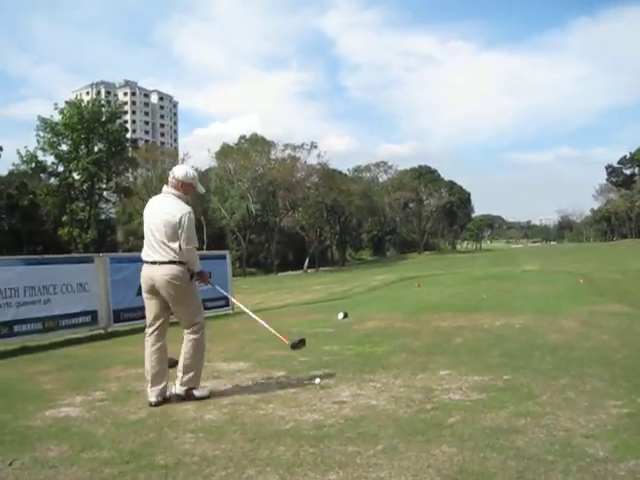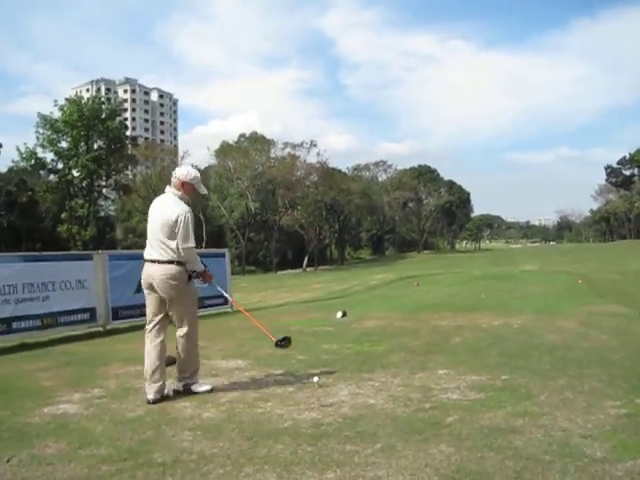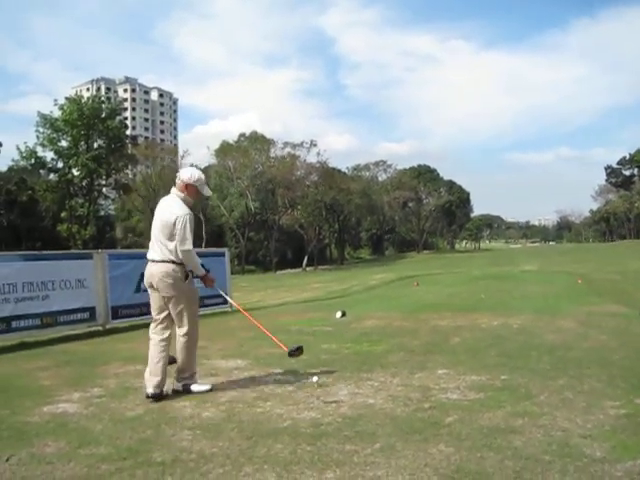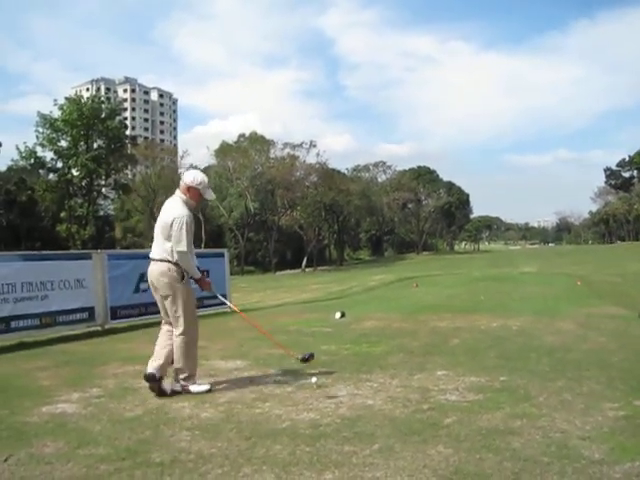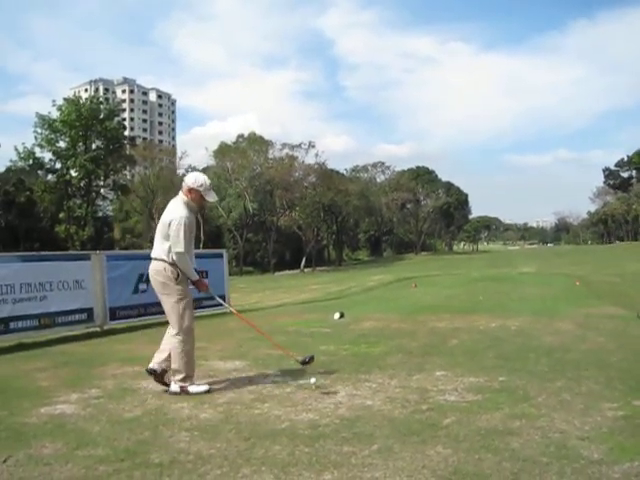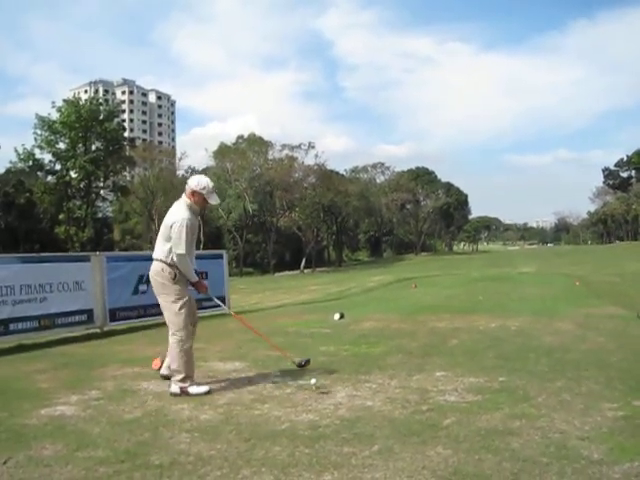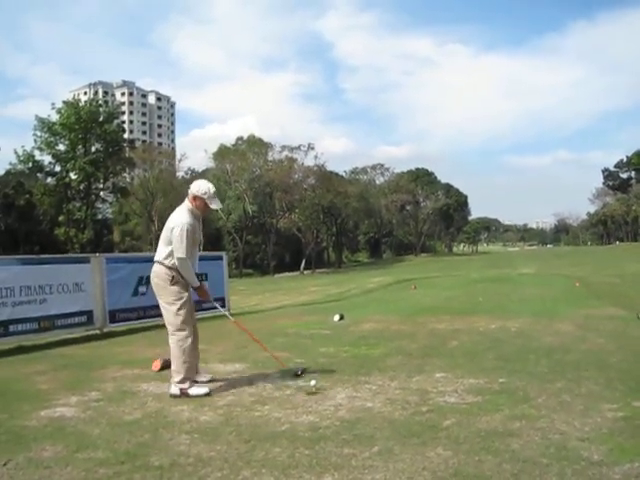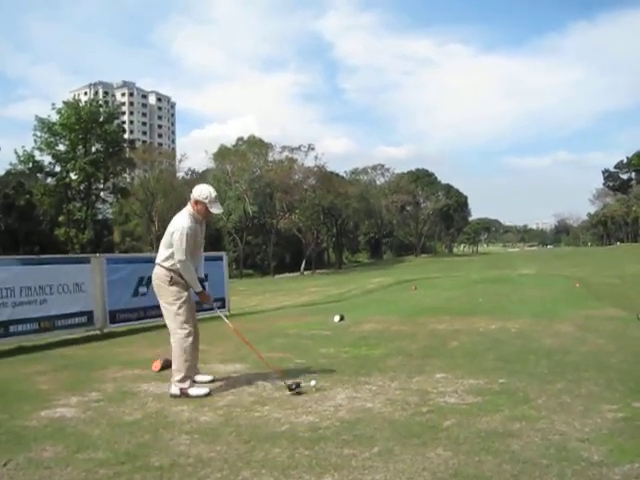
dt=0.1s
person 1, frame 1
left shoulder: (152, 204)
right shoulder: (183, 211)
right elbow: (188, 249)
right wrist: (198, 271)
left hip: (148, 271)
right hip: (174, 273)
left knee: (154, 333)
right knee: (194, 327)
left ankle: (156, 392)
right ankle: (185, 385)
person 1, frame 2
left shoulder: (158, 202)
right shoulder: (182, 210)
right elbow: (187, 249)
left wrist: (195, 266)
right wrist: (201, 270)
left hip: (150, 269)
right hip: (172, 272)
left knee: (154, 330)
right knee: (186, 328)
left ankle: (154, 390)
right ankle: (185, 381)
person 1, frame 3
left shoulder: (164, 203)
right shoulder: (182, 212)
right elbow: (185, 251)
left wrist: (196, 268)
right wrist: (202, 273)
left hip: (153, 269)
right hip: (172, 272)
left knee: (159, 328)
right knee: (187, 328)
left ankle: (154, 386)
right ankle: (184, 380)
person 1, frame 4
left shoulder: (173, 204)
right shoulder: (182, 214)
right elbow: (181, 254)
left wrist: (194, 272)
right wrist: (198, 277)
left hip: (159, 269)
right hip: (171, 272)
left knee: (171, 325)
right knee: (185, 327)
left ankle: (155, 370)
right ankle: (183, 381)
person 1, frame 5
left shoulder: (180, 206)
right shoulder: (182, 215)
right elbow: (180, 254)
left wrist: (192, 273)
right wrist: (195, 278)
left hip: (162, 269)
right hip: (168, 272)
left knee: (179, 324)
right knee: (183, 327)
left ankle: (159, 365)
right ankle: (181, 382)
person 1, frame 6
left shoulder: (189, 210)
right shoulder: (182, 217)
right elbow: (180, 256)
left wrist: (193, 276)
right wrist: (195, 280)
left hip: (171, 273)
right hip: (167, 274)
left knee: (188, 321)
right knee: (181, 328)
left ankle: (171, 367)
right ankle: (181, 383)
person 1, frame 7
left shoulder: (192, 216)
right shoulder: (184, 221)
left elbow: (193, 250)
right elbow: (181, 259)
left wrist: (195, 278)
right wrist: (197, 285)
left hip: (174, 276)
right hip: (167, 276)
left knee: (189, 325)
right knee: (181, 329)
left ankle: (190, 372)
right ankle: (181, 384)
person 1, frame 8
left shoulder: (199, 220)
right shoulder: (183, 225)
left elbow: (197, 252)
right elbow: (183, 263)
left wrist: (201, 279)
right wrist: (199, 289)
left hip: (179, 278)
right hip: (167, 279)
left knee: (190, 327)
right knee: (181, 330)
left ankle: (189, 373)
right ankle: (181, 384)
